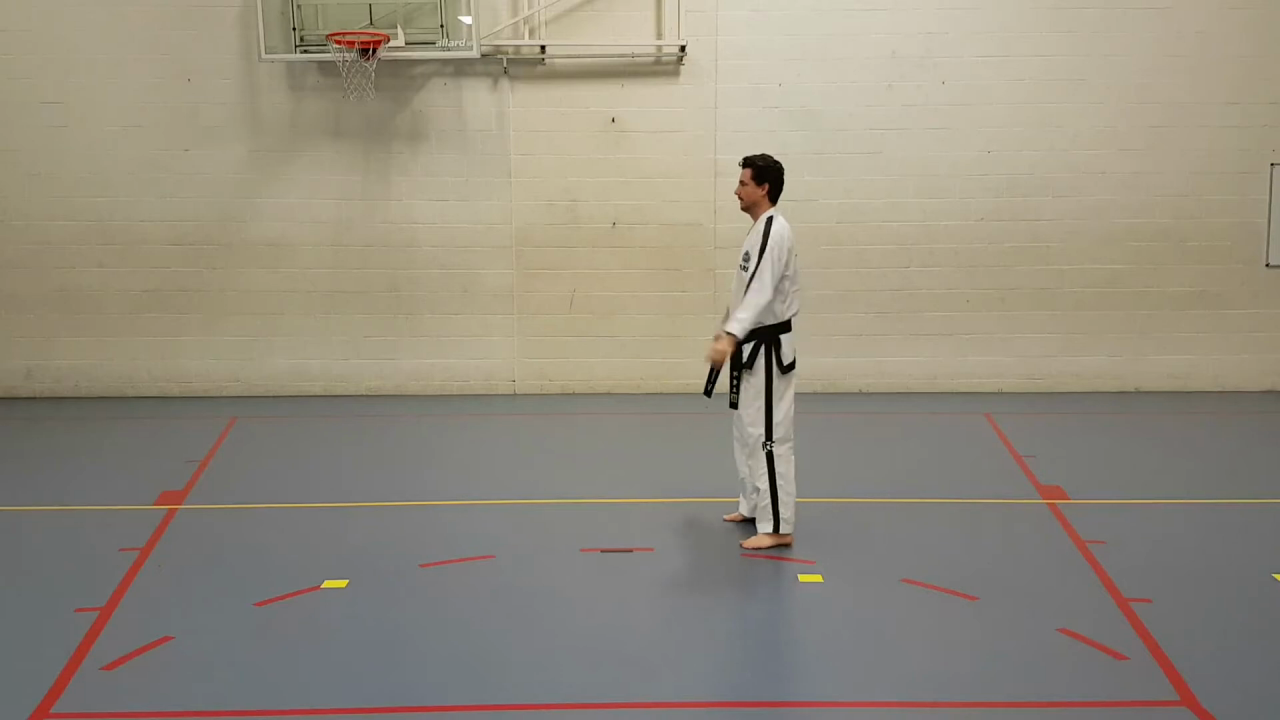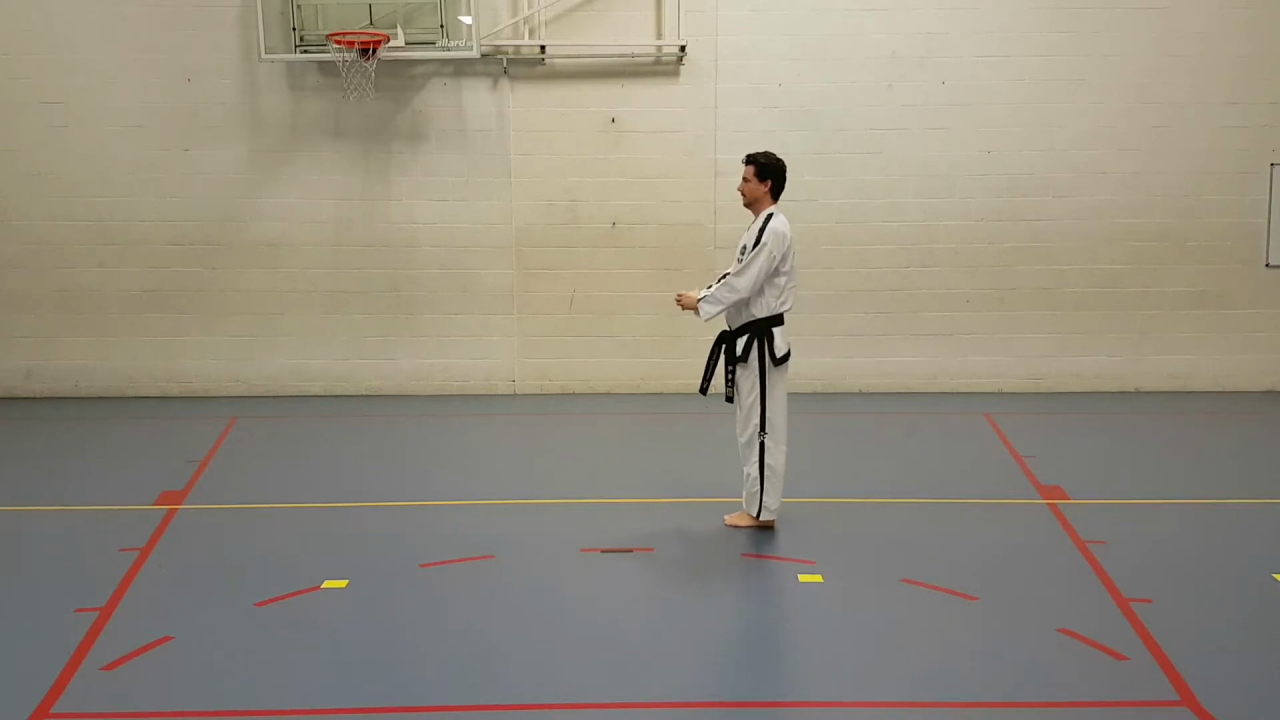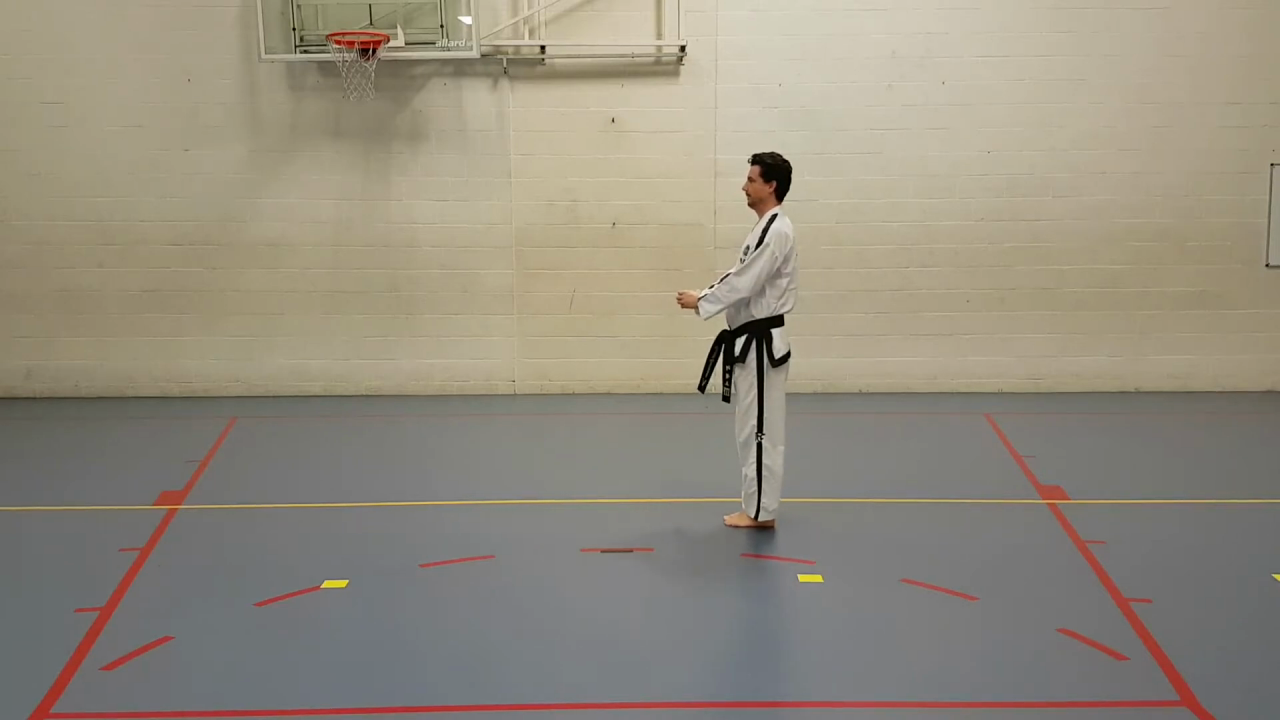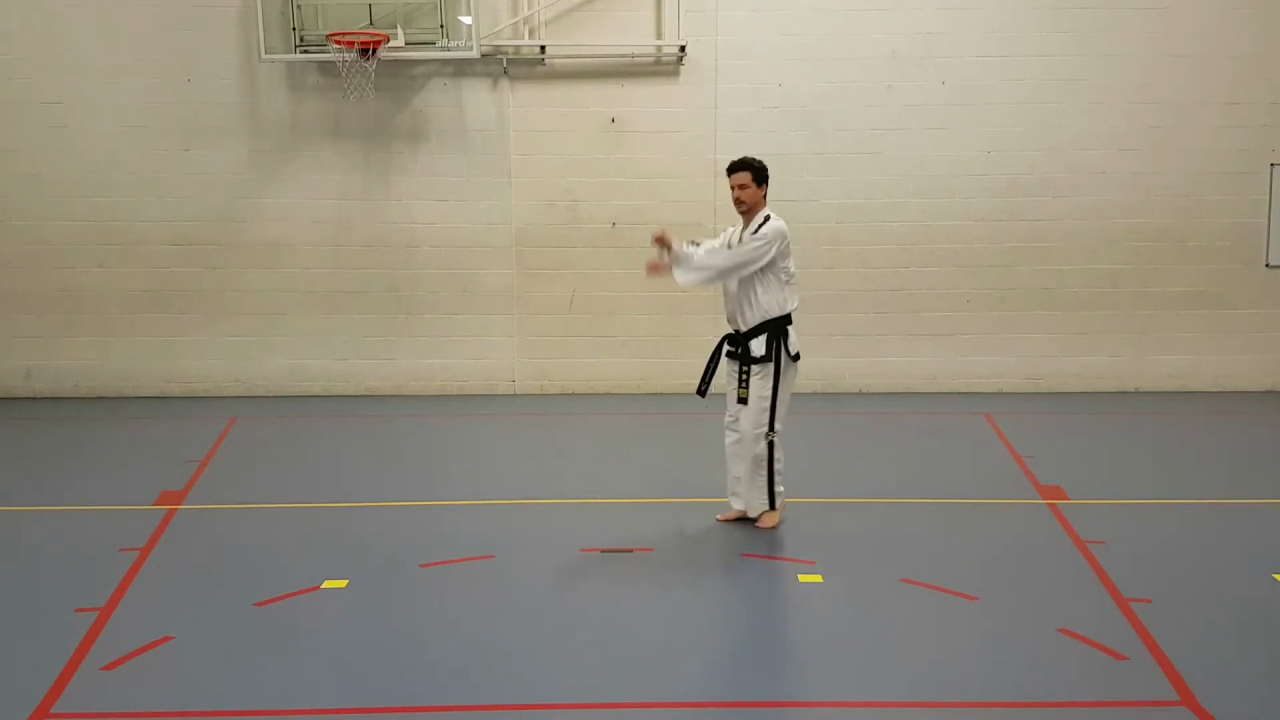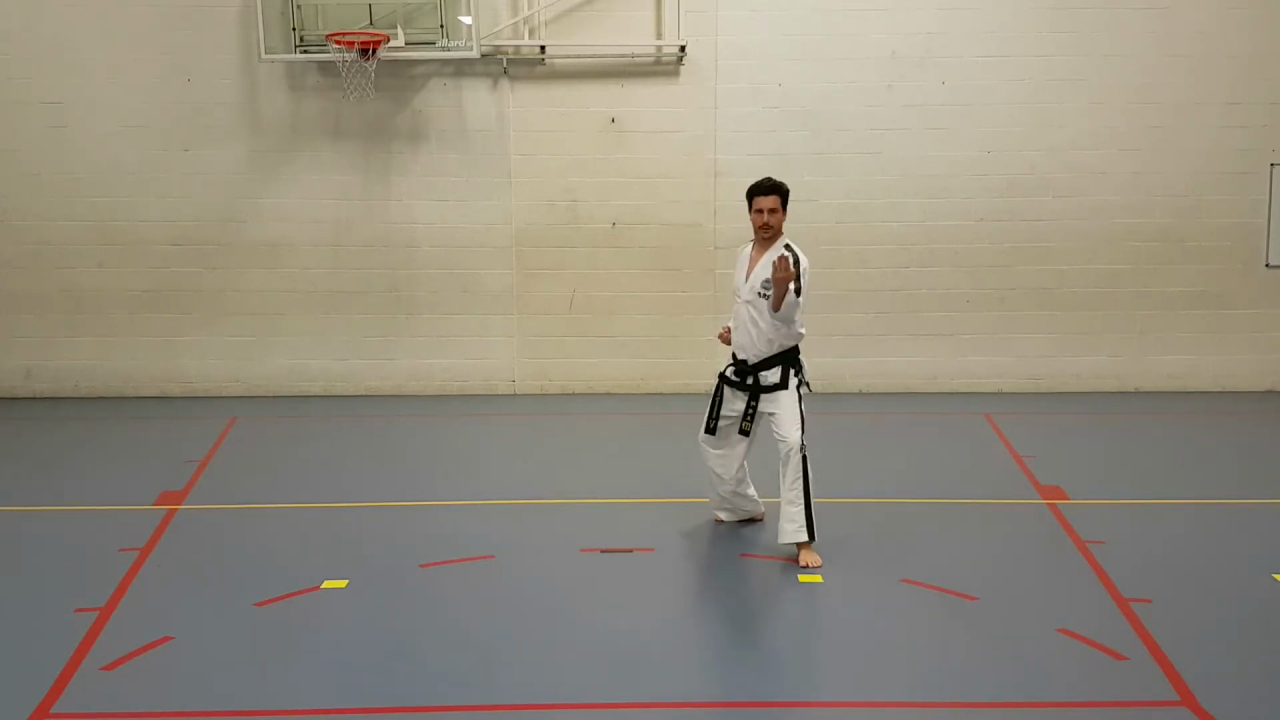
dt=1s
person 1, frame 1
left shoulder: (774, 231)
right shoulder: (761, 228)
left elbow: (761, 291)
left wrist: (730, 336)
right wrist: (727, 330)
left hip: (767, 349)
right hip: (755, 346)
left knee: (767, 435)
right knee: (747, 432)
left ankle: (778, 526)
right ankle: (753, 505)
person 1, frame 2
left shoulder: (773, 230)
right shoulder: (761, 226)
left elbow: (744, 285)
right elbow: (735, 276)
left wrist: (700, 303)
right wrist: (700, 297)
left hip: (761, 342)
right hip: (752, 340)
left knee: (760, 428)
right knee: (752, 427)
left ankle: (762, 511)
right ankle: (756, 506)
person 1, frame 3
left shoulder: (776, 231)
right shoulder: (766, 227)
left elbow: (745, 284)
right elbow: (738, 277)
left wrist: (700, 303)
right wrist: (703, 295)
left hip: (760, 342)
right hip: (753, 340)
left knee: (760, 429)
right knee: (752, 428)
left ankle: (761, 511)
right ankle: (756, 506)
person 1, frame 4
left shoulder: (773, 231)
right shoulder: (736, 233)
left elbow: (730, 262)
right elbow: (706, 254)
left wrist: (674, 266)
right wrist: (673, 248)
left hip: (770, 344)
right hip: (746, 344)
left knee: (758, 427)
right knee: (736, 425)
left ankle: (770, 503)
right ankle: (748, 503)
person 1, frame 5
left shoulder: (793, 260)
right shoulder: (744, 254)
left elbow: (786, 318)
left wrist: (782, 290)
right wrist: (732, 328)
left hip: (779, 373)
right hip: (740, 372)
left knee: (791, 445)
right knee: (716, 444)
left ankle: (802, 540)
right ankle: (743, 507)
